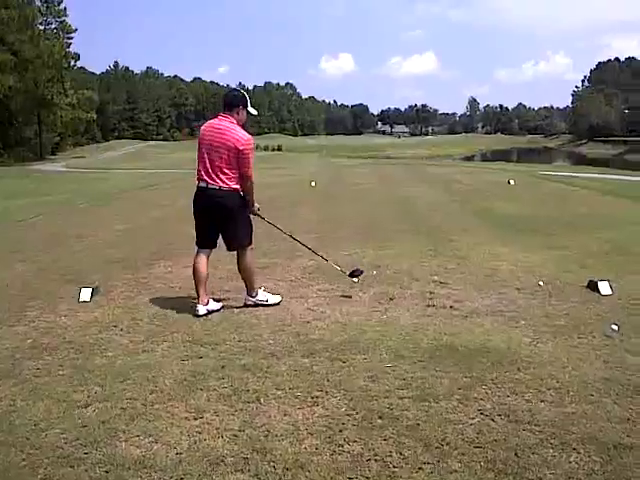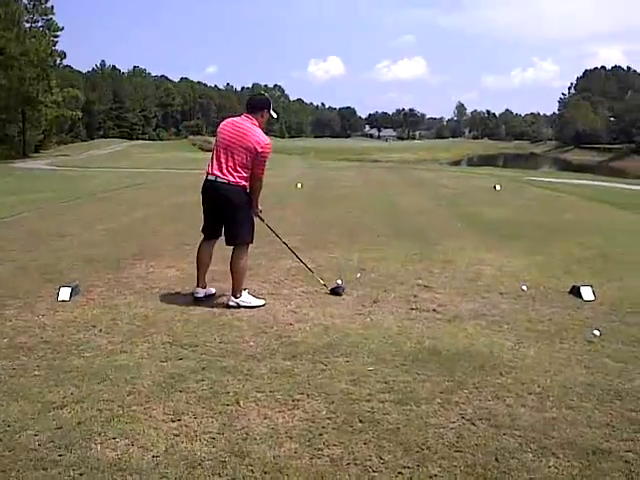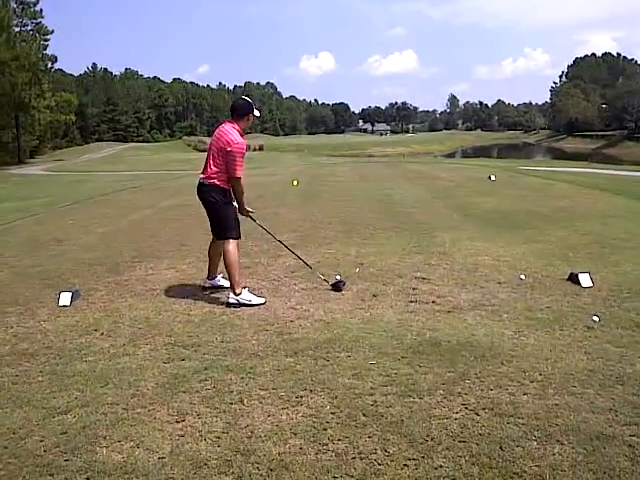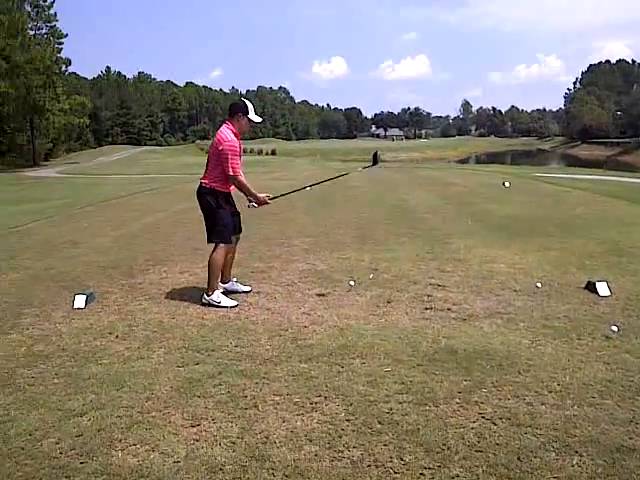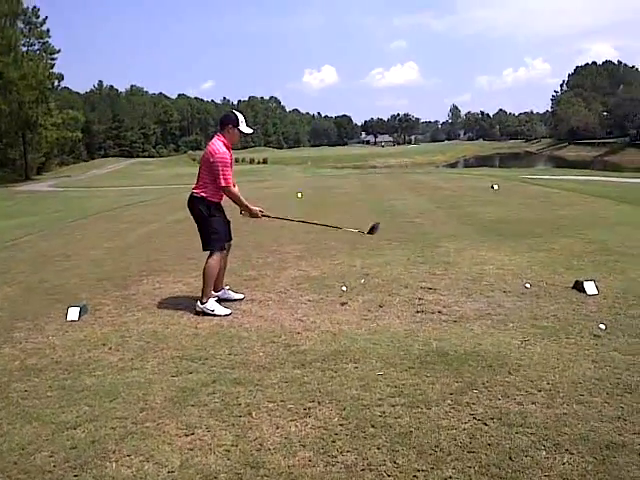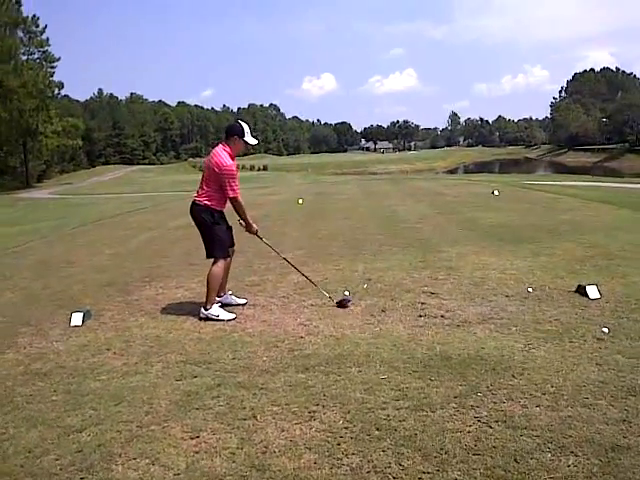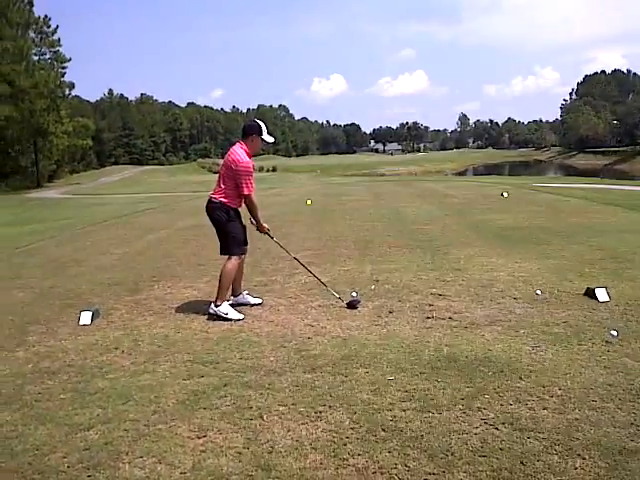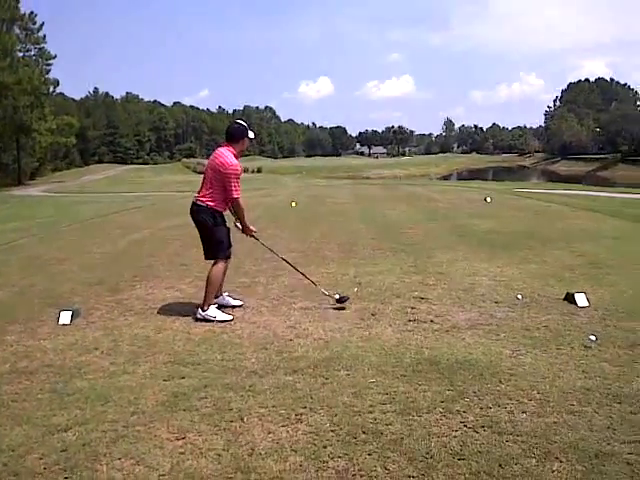
dt=0.5s
person 1, frame 1
left shoulder: (206, 128)
right shoulder: (243, 138)
right elbow: (246, 178)
right wrist: (251, 203)
left hip: (203, 193)
right hip: (227, 197)
left knee: (204, 249)
right knee: (243, 247)
left ankle: (203, 302)
right ankle: (253, 295)
person 1, frame 2
left shoulder: (225, 124)
right shoulder: (263, 141)
right elbow: (257, 179)
right wrist: (254, 205)
left hip: (211, 185)
right hip: (234, 192)
left knee: (209, 238)
right knee: (241, 245)
left ankle: (201, 287)
right ankle: (237, 296)
person 1, frame 3
left shoulder: (222, 130)
right shoulder: (237, 142)
right elbow: (236, 179)
left wrist: (236, 201)
right wrist: (241, 205)
left hip: (208, 187)
right hip: (216, 191)
left knee: (220, 236)
right knee: (231, 240)
left ankle: (212, 278)
right ankle: (238, 292)
person 1, frame 4
left shoulder: (229, 134)
right shoulder: (229, 140)
left elbow: (235, 174)
right elbow: (235, 177)
left wrist: (250, 196)
right wrist: (255, 196)
left hip: (220, 193)
right hip: (213, 194)
left knee: (233, 237)
right knee: (223, 243)
left ankle: (226, 282)
right ankle: (211, 293)
person 1, frame 5
left shoulder: (221, 146)
right shoulder: (221, 152)
left elbow: (230, 184)
right elbow: (227, 189)
left wrist: (244, 205)
right wrist: (249, 208)
left hip: (211, 203)
right hip: (204, 204)
left knee: (225, 245)
right knee: (217, 250)
left ankle: (218, 290)
right ankle: (205, 302)
person 1, frame 6
left shoulder: (220, 152)
right shoulder: (226, 163)
left elbow: (231, 196)
right elbow: (235, 198)
left wrist: (242, 218)
right wrist: (248, 223)
left hip: (211, 209)
right hip: (207, 211)
left knee: (228, 251)
right knee: (221, 257)
left ankle: (221, 295)
right ankle: (209, 308)
person 1, frame 7
left shoulder: (238, 151)
right shoulder: (243, 161)
right elbow: (248, 197)
left wrist: (255, 217)
right wrist: (259, 222)
left hip: (226, 207)
right hip: (222, 209)
left knee: (241, 250)
right knee: (235, 254)
left ankle: (237, 294)
right ankle: (219, 304)
person 1, frame 8
left shoulder: (221, 152)
right shoulder: (232, 164)
right elbow: (235, 200)
left wrist: (235, 216)
right wrist: (245, 225)
left hip: (208, 209)
right hip: (208, 212)
left knee: (225, 254)
right knee: (221, 258)
left ankle: (218, 296)
right ankle: (206, 309)
